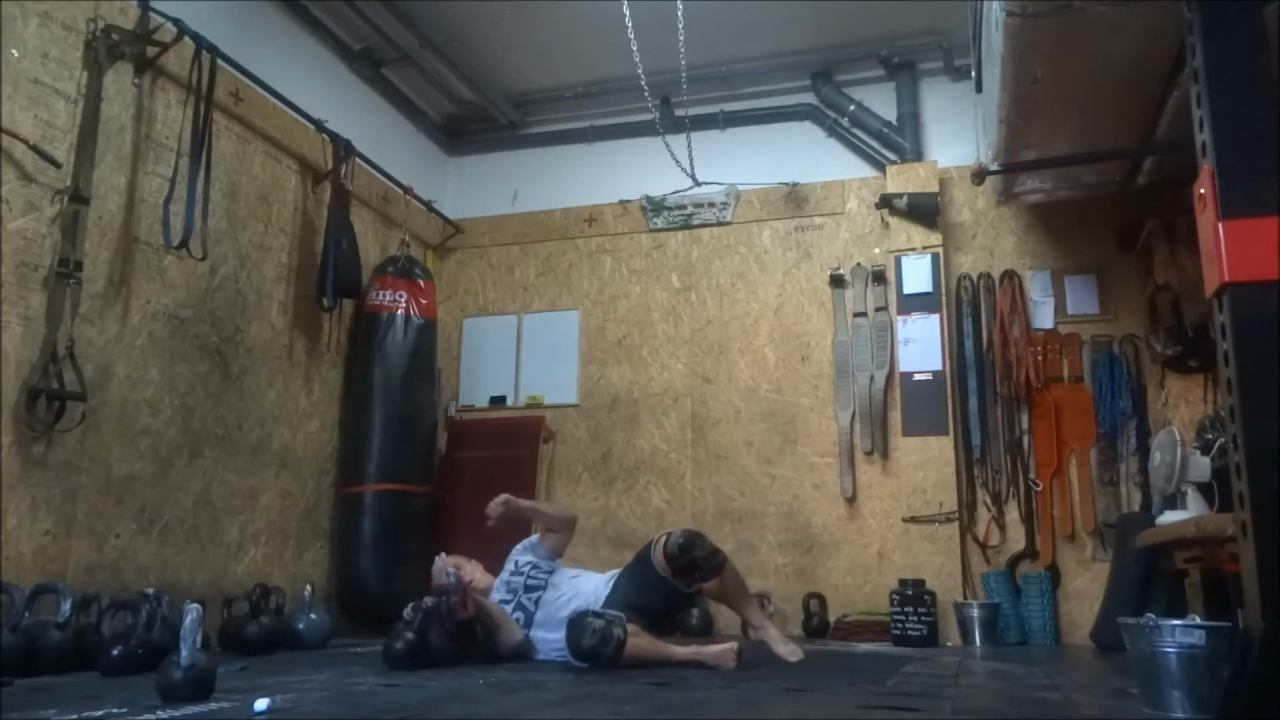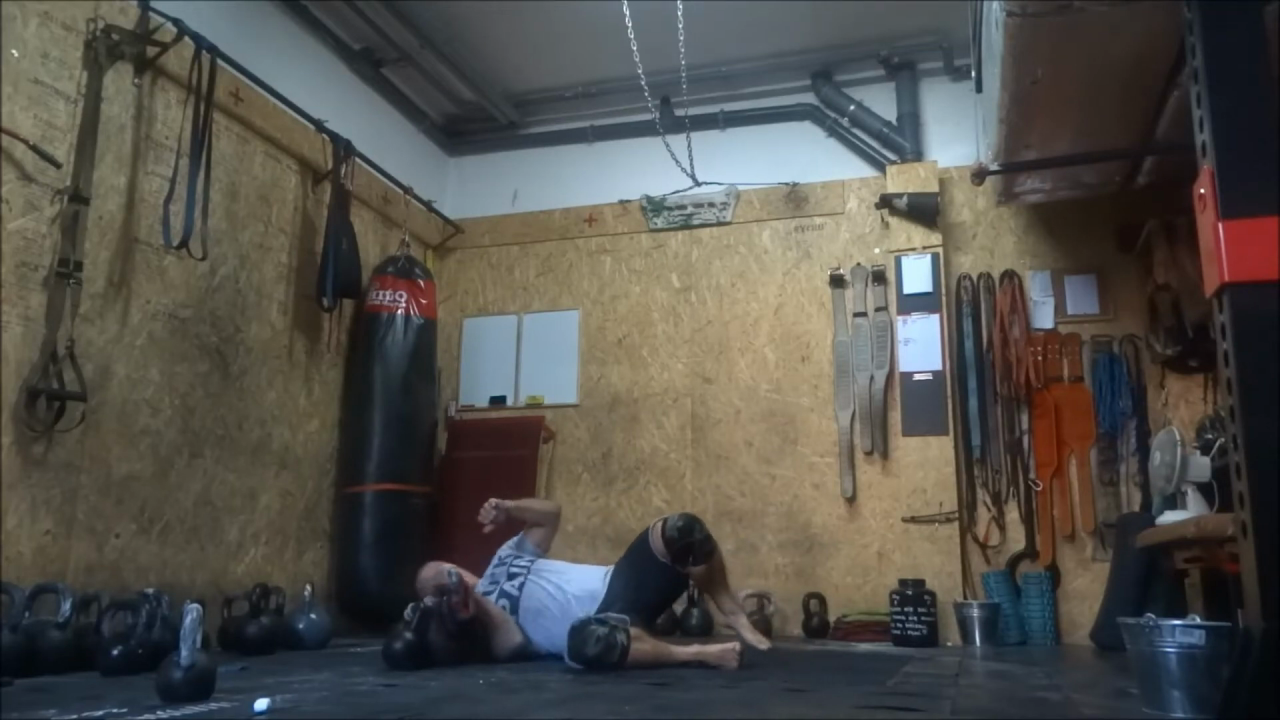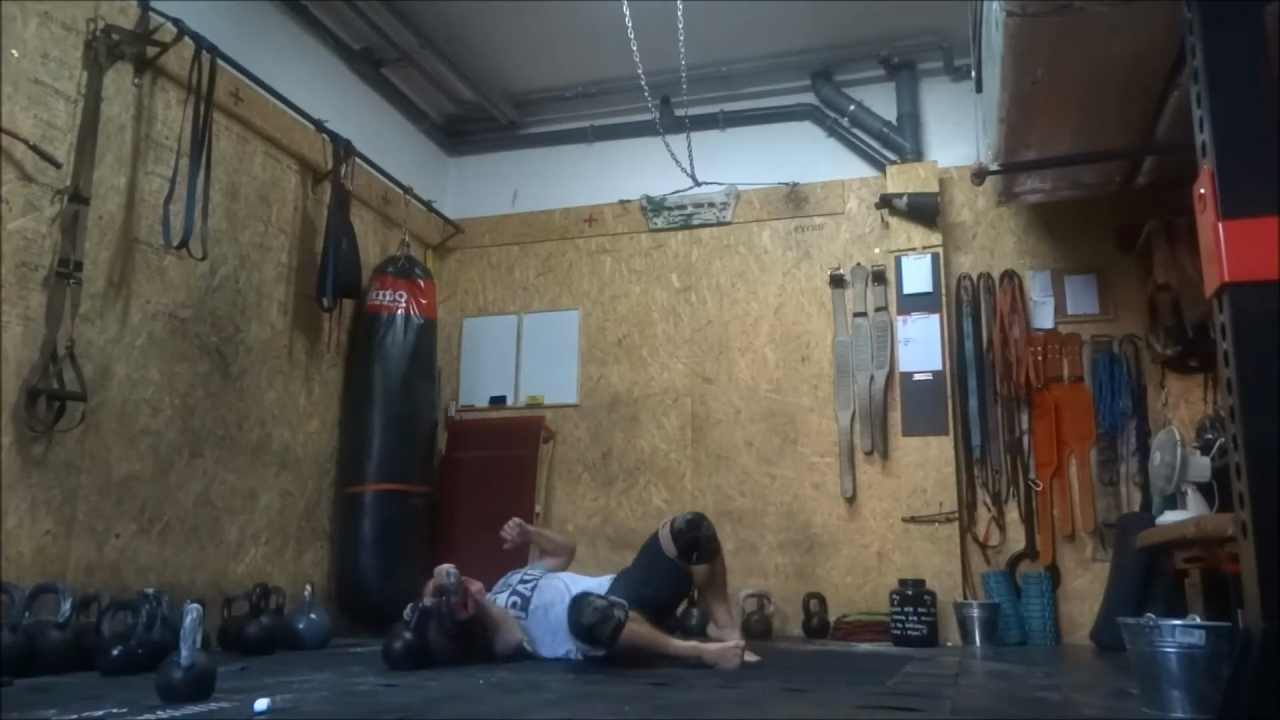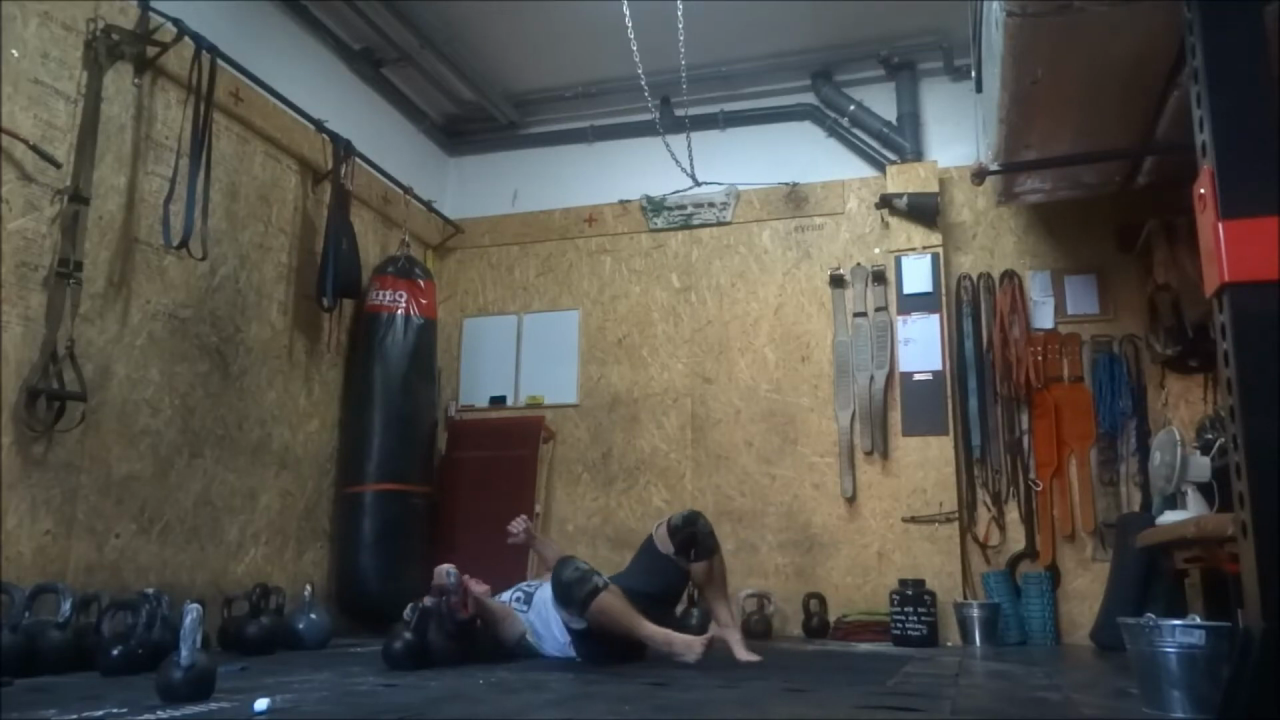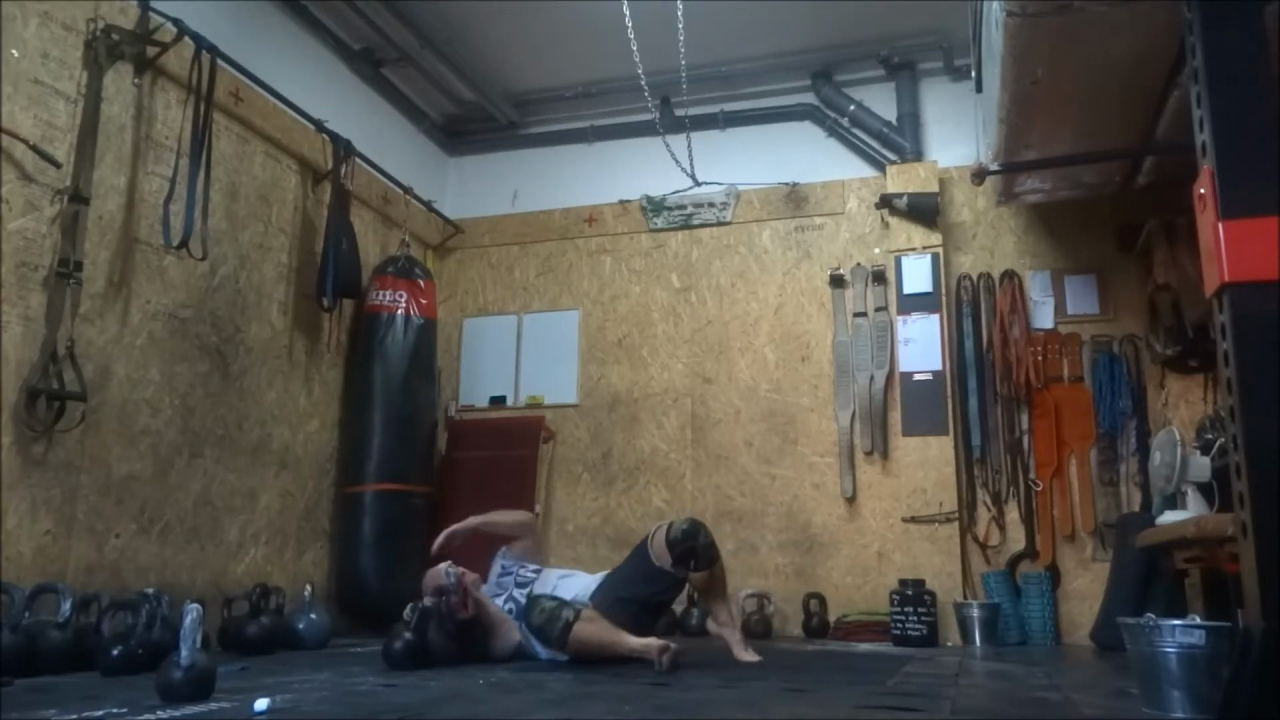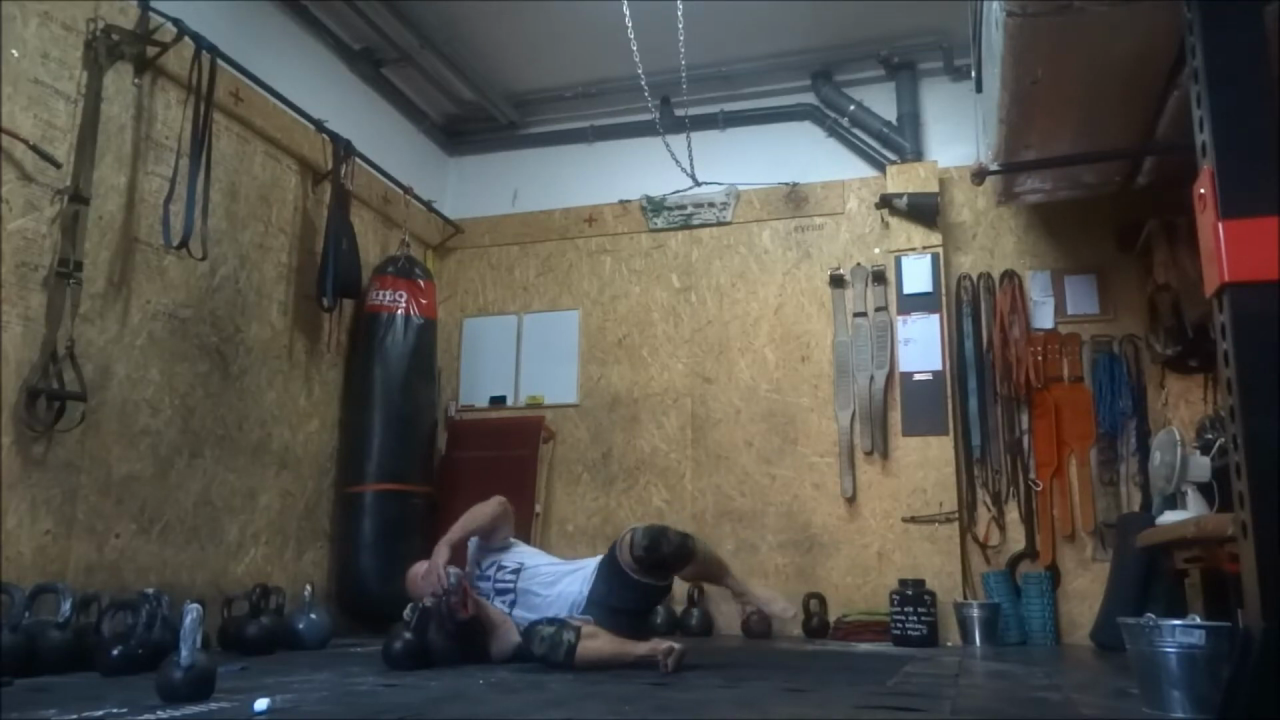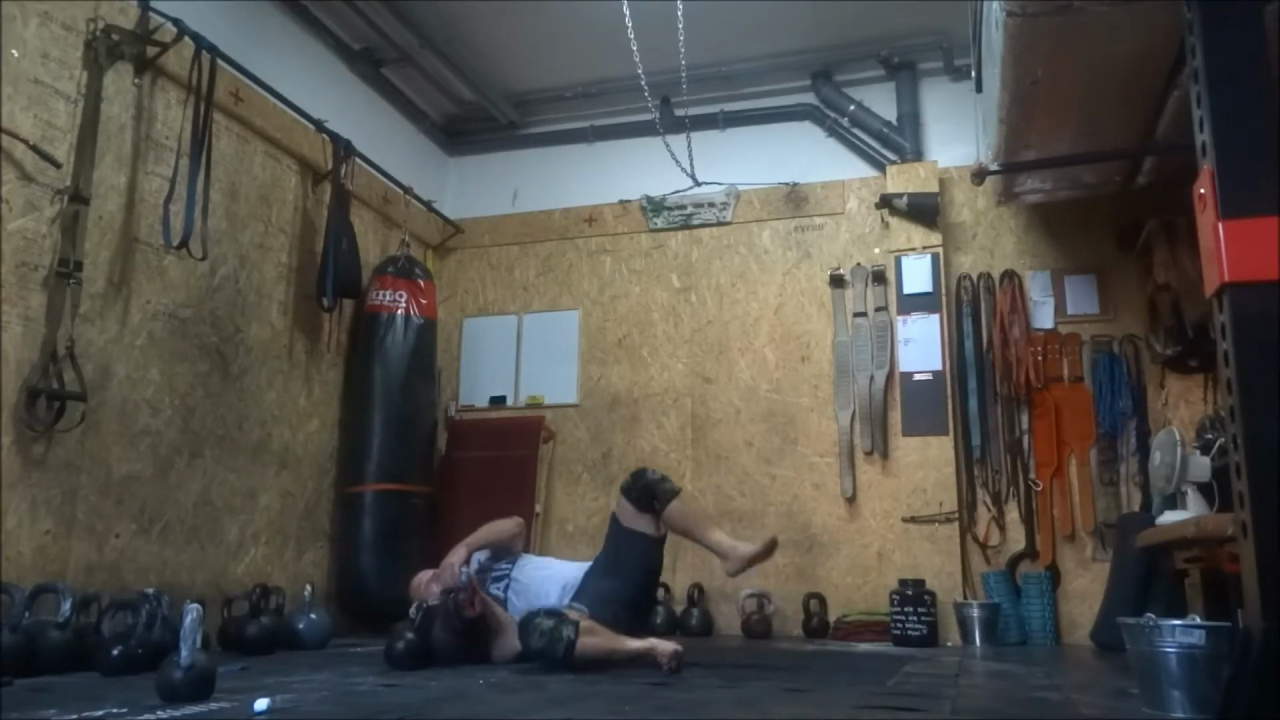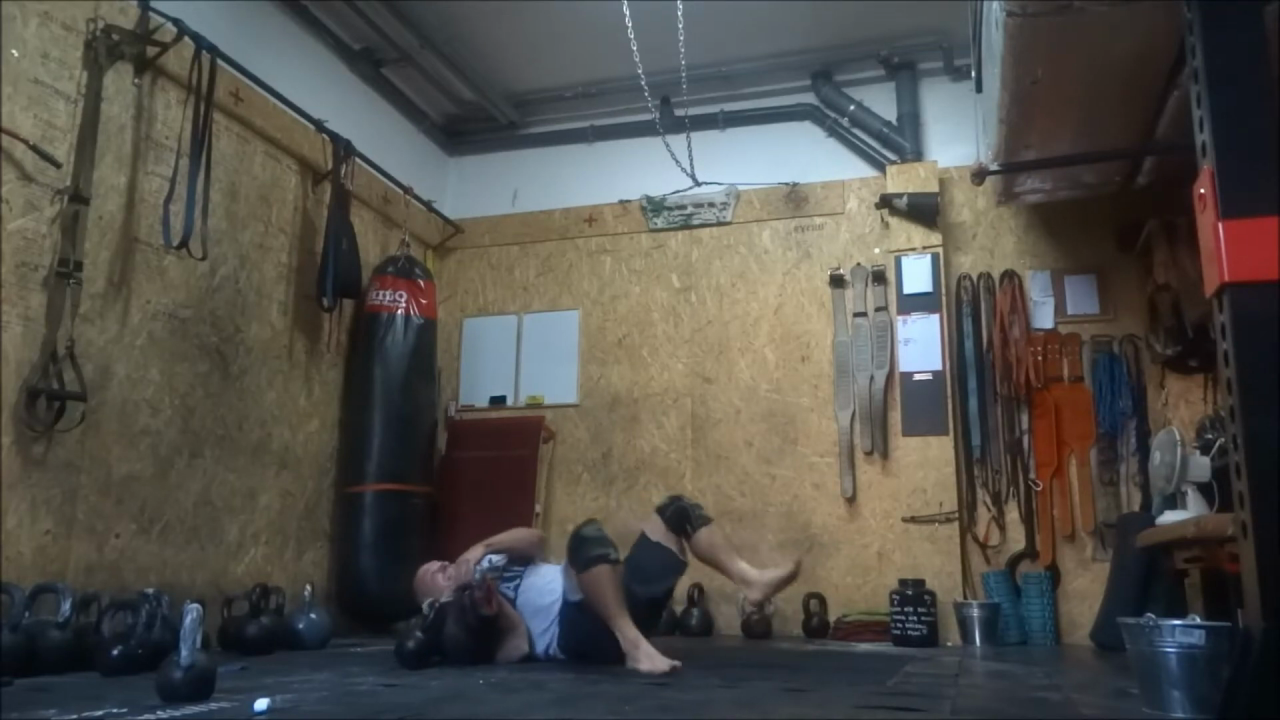
dt=0.3s
person 1, frame 1
left shoulder: (521, 558)
right shoulder: (492, 611)
left elbow: (567, 522)
right elbow: (514, 644)
left wrist: (518, 507)
right wrist: (469, 601)
left hip: (624, 588)
right hip: (602, 624)
left knee: (682, 546)
right knee: (584, 632)
left ankle: (760, 626)
right ankle: (696, 654)
person 1, frame 2
left shoulder: (505, 560)
right shoulder: (479, 611)
left elbow: (550, 513)
right elbow: (511, 645)
left wrist: (506, 509)
right wrist: (469, 600)
left hip: (616, 584)
right hip: (599, 622)
left knee: (681, 529)
right knee: (589, 642)
left ankle: (732, 613)
right ankle: (699, 654)
person 1, frame 3
left shoulder: (513, 579)
right shoulder: (487, 615)
left elbow: (565, 550)
right elbow: (509, 640)
left wrist: (527, 534)
right wrist: (464, 597)
left hip: (622, 592)
right hip: (599, 638)
left knee: (691, 529)
right knee: (587, 610)
left ankle: (723, 627)
right ankle: (701, 651)
person 1, frame 4
left shoulder: (516, 595)
right shoulder: (492, 618)
left elbow: (559, 565)
left wrist: (532, 538)
right wrist: (465, 597)
left hip: (625, 601)
right hip: (597, 639)
left knee: (688, 526)
right knee: (569, 573)
left ankle: (726, 628)
right ankle: (668, 641)
person 1, frame 5
left shoulder: (504, 569)
right shoulder: (478, 616)
left elbow: (526, 522)
right elbow: (509, 643)
left wrist: (468, 523)
right wrist: (467, 601)
left hip: (613, 590)
right hip: (590, 623)
left knee: (686, 534)
right knee: (540, 611)
left ankle: (723, 623)
right ankle: (642, 646)
person 1, frame 6
left shoulder: (483, 553)
right shoulder: (474, 613)
left elbow: (499, 506)
right elbow: (509, 646)
left wrist: (445, 542)
right wrist: (470, 604)
left hip: (605, 580)
right hip: (591, 623)
left knee: (649, 542)
right knee: (541, 638)
left ankle: (741, 589)
right ankle: (650, 648)
person 1, frame 7
left shoulder: (480, 562)
right shoulder: (460, 615)
left elbow: (515, 527)
right elbow: (508, 649)
left wrist: (462, 547)
right wrist: (476, 604)
left hip: (602, 582)
right hip: (580, 613)
left knee: (642, 485)
right knee: (537, 627)
left ankle: (729, 552)
right ankle: (645, 647)
person 1, frame 8
left shoulder: (487, 565)
left elbow: (534, 540)
right elbow: (516, 648)
left wrist: (480, 548)
left hip: (624, 603)
right hip: (589, 632)
left knee: (675, 511)
right knee: (588, 535)
left ankle: (751, 580)
right ankle: (636, 646)
